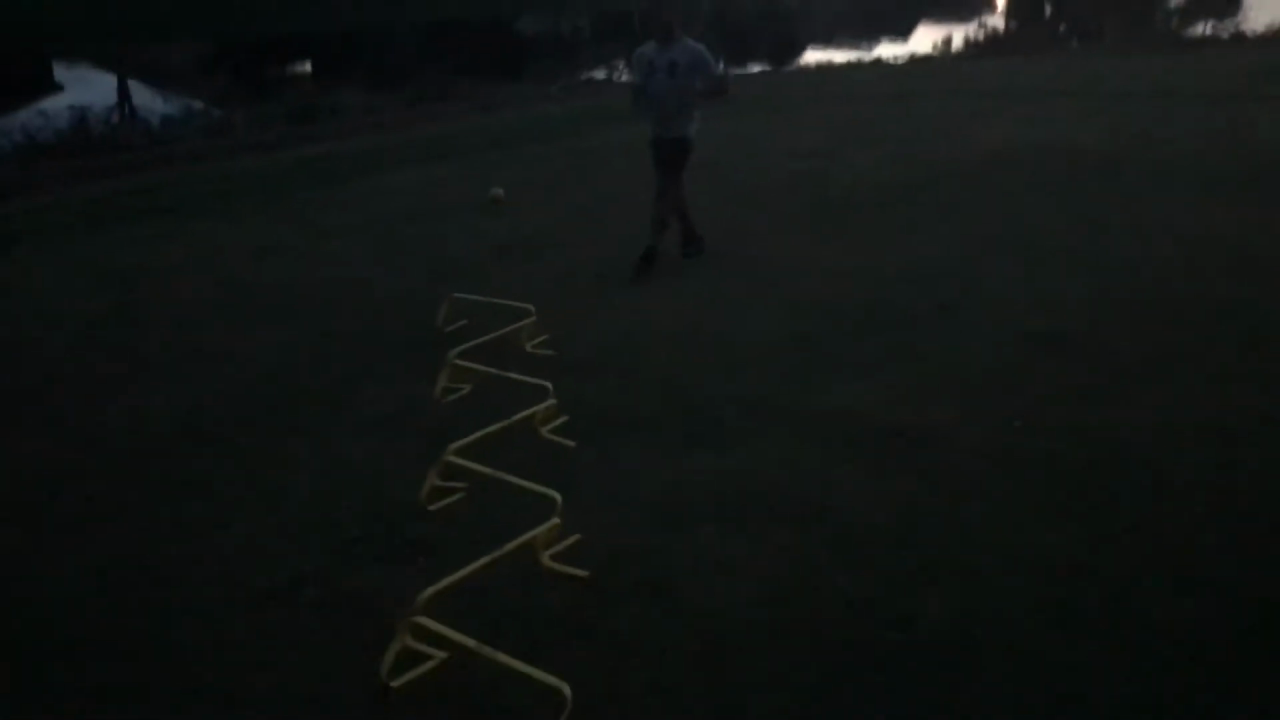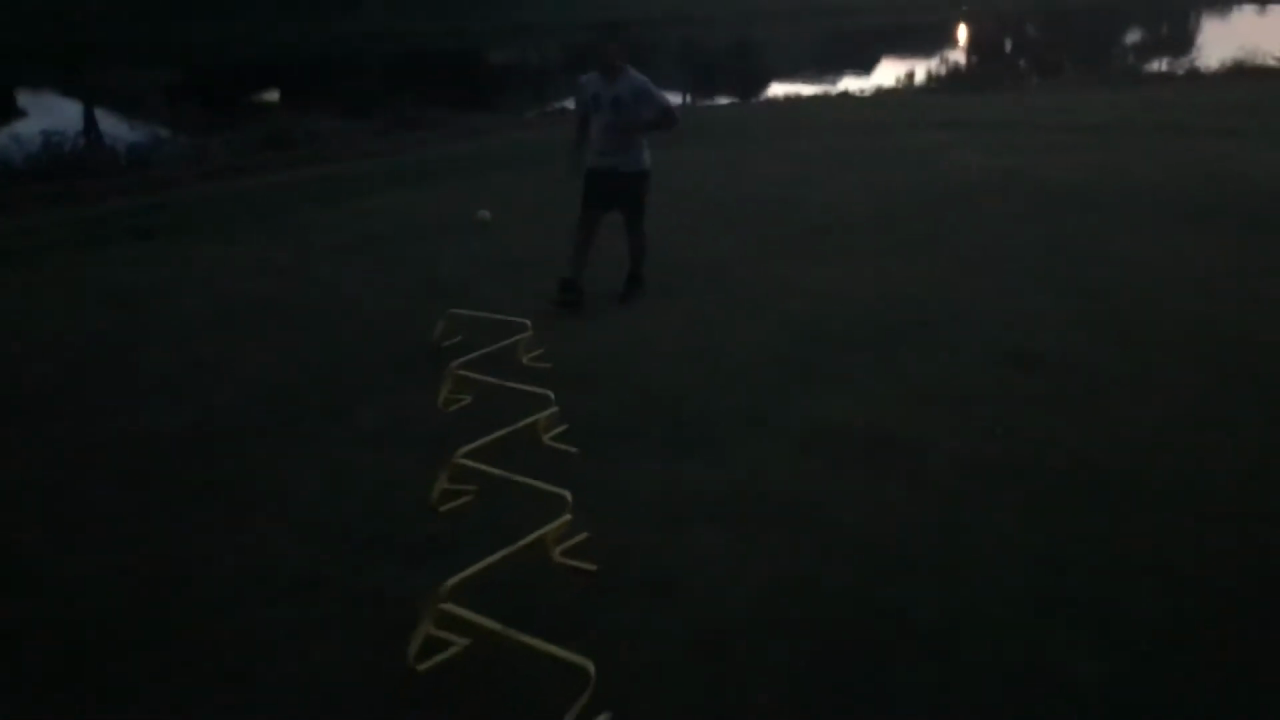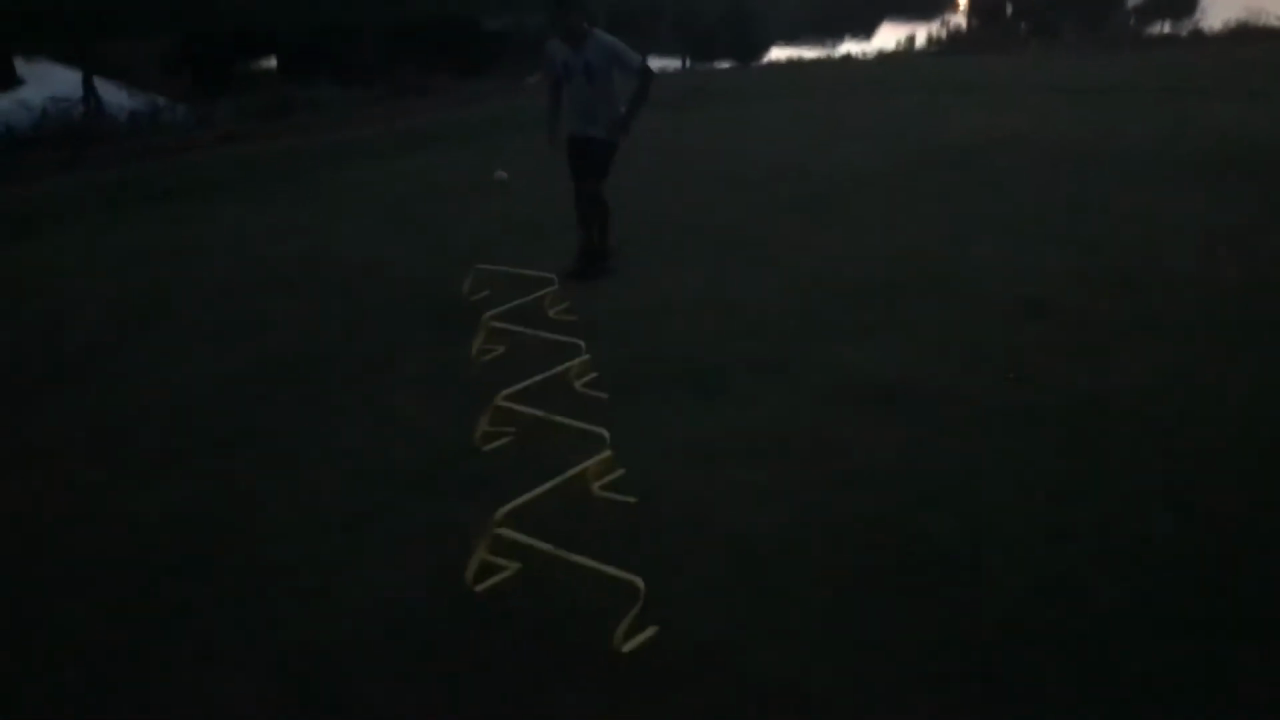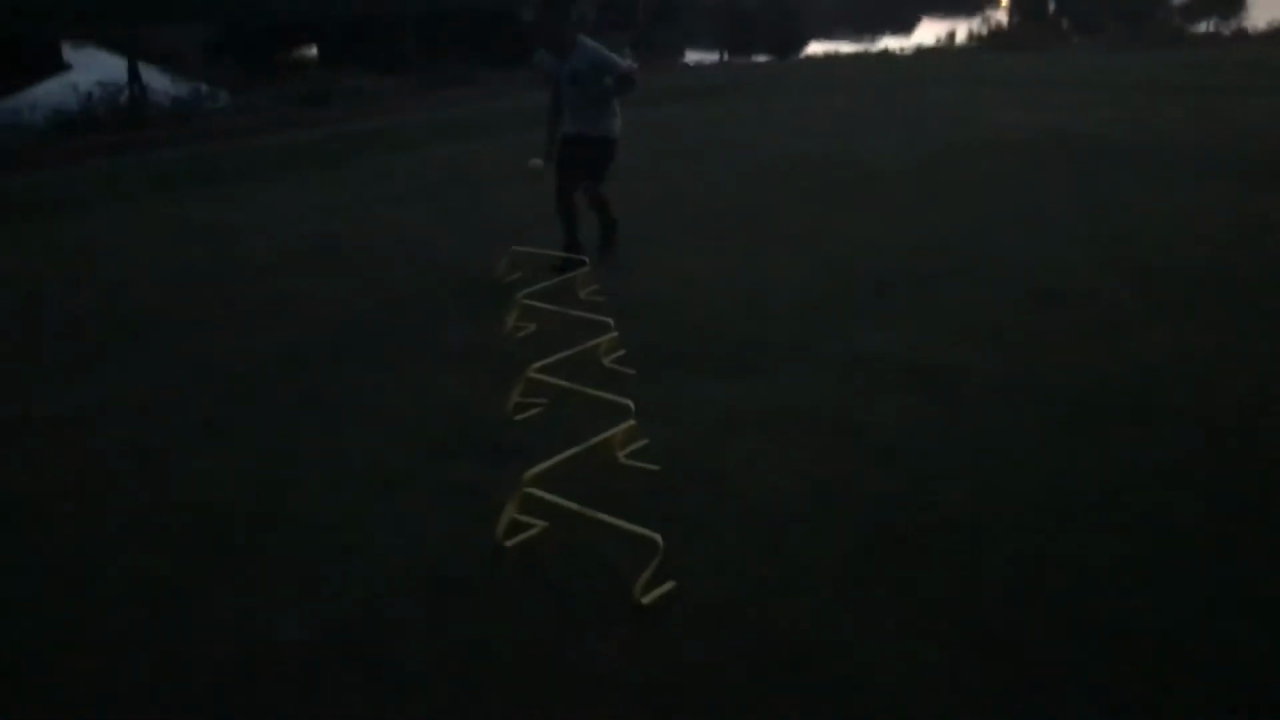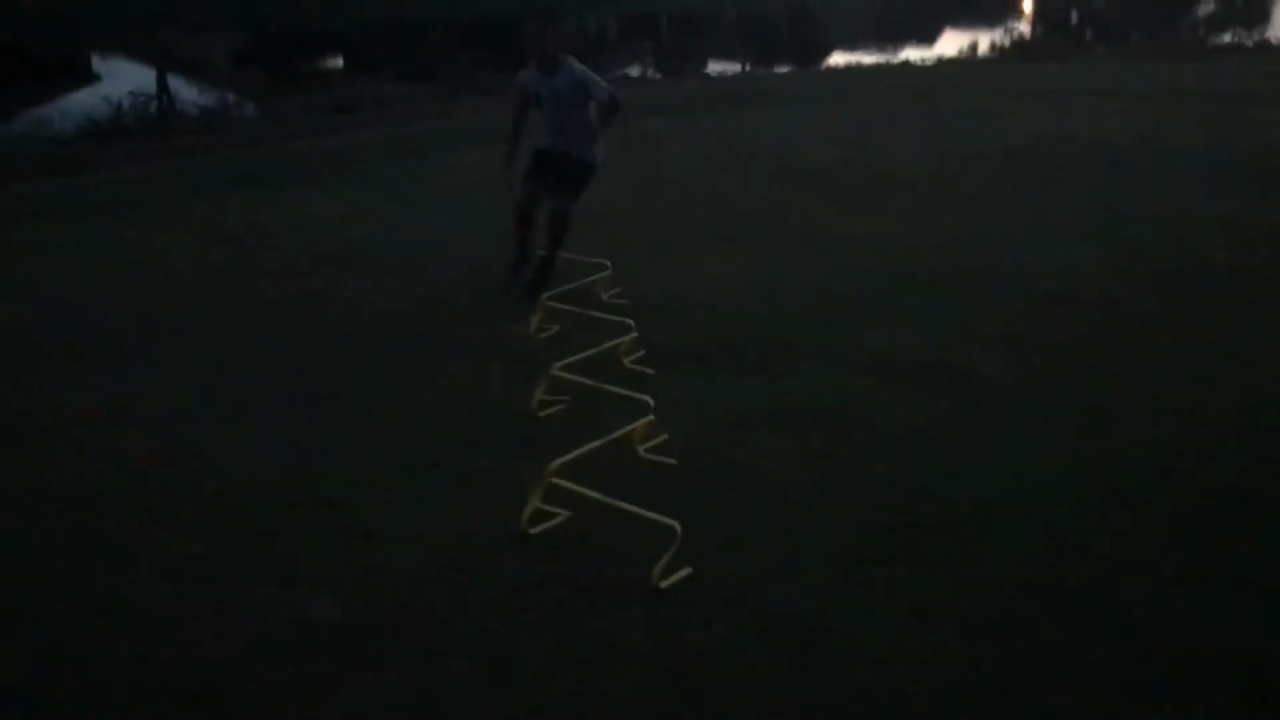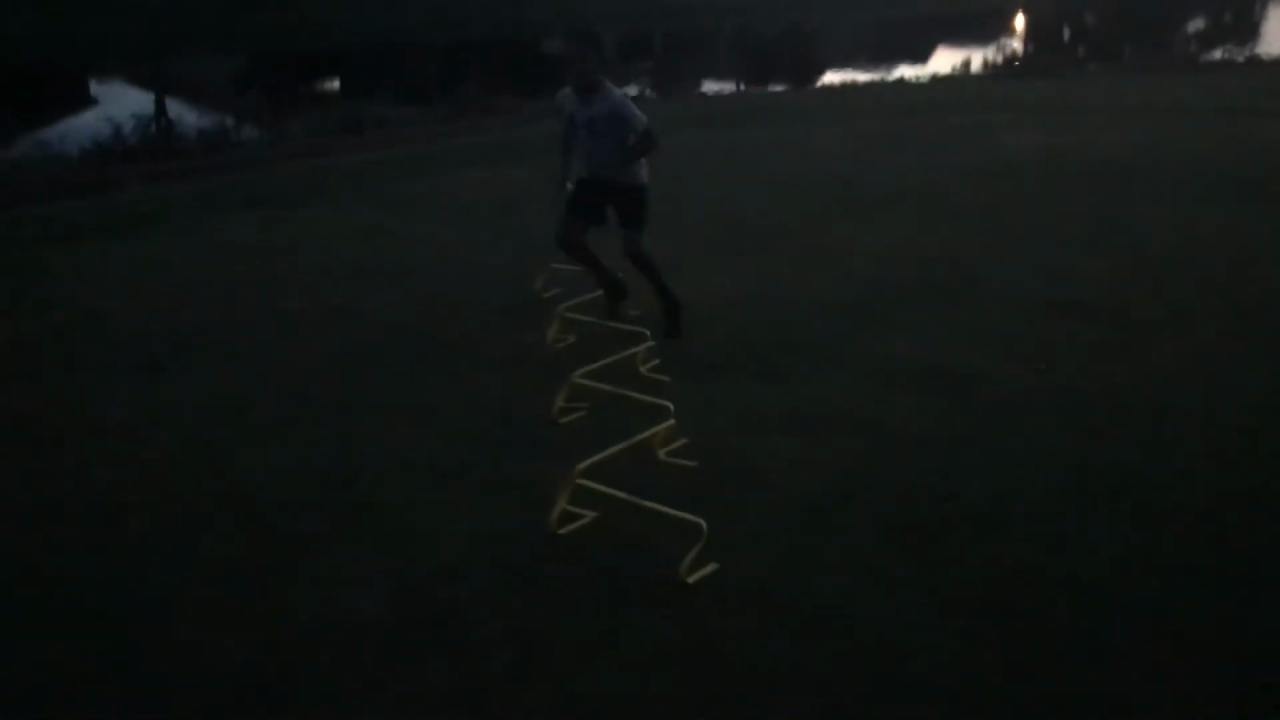
dt=0.4s
person 1, frame 1
left shoulder: (693, 53)
right shoulder: (643, 55)
left elbow: (722, 87)
right elbow: (638, 95)
left wrist: (692, 97)
right wrist: (654, 113)
left hip: (680, 132)
right hip: (658, 131)
left knee: (665, 189)
right knee: (671, 188)
left ankle: (650, 254)
right ankle: (691, 236)
person 1, frame 2
left shoulder: (638, 84)
right shoulder: (586, 84)
left elbow: (669, 119)
left wrist: (633, 126)
right wrist: (578, 153)
left hip: (632, 166)
right hip: (598, 165)
left knee: (633, 225)
right knee: (586, 221)
left ankle: (636, 278)
right ankle: (572, 286)
person 1, frame 3
left shoulder: (607, 46)
right shoulder: (554, 49)
left elbow: (645, 75)
left wrist: (628, 117)
right wrist: (553, 122)
left hip: (605, 131)
right hip: (575, 130)
left knee: (589, 190)
right knee: (582, 191)
left ankle: (603, 250)
right ankle: (589, 252)
person 1, frame 4
left shoulder: (591, 54)
right shoulder: (547, 58)
left elbow: (628, 79)
left wrist: (600, 98)
right wrist: (551, 138)
left hip: (601, 129)
right hip: (571, 130)
left knee: (590, 188)
right knee: (562, 189)
left ankle: (608, 224)
right ankle: (573, 250)
person 1, frame 5
left shoulder: (577, 75)
right shoulder: (526, 77)
left elbow: (613, 103)
right elbow: (521, 109)
left wrist: (595, 132)
right wrist: (512, 146)
left hip: (580, 152)
right hip: (549, 148)
left knee: (560, 208)
right knee: (524, 203)
left ankle: (546, 266)
right ankle: (521, 259)
person 1, frame 6
left shoulder: (616, 103)
right shoulder: (566, 98)
left elbow: (649, 140)
left wrist: (624, 162)
right wrist: (565, 169)
left hip: (627, 178)
right hip: (592, 176)
left knee: (633, 248)
right knee: (567, 236)
left ankle: (668, 302)
right ankle: (612, 285)
